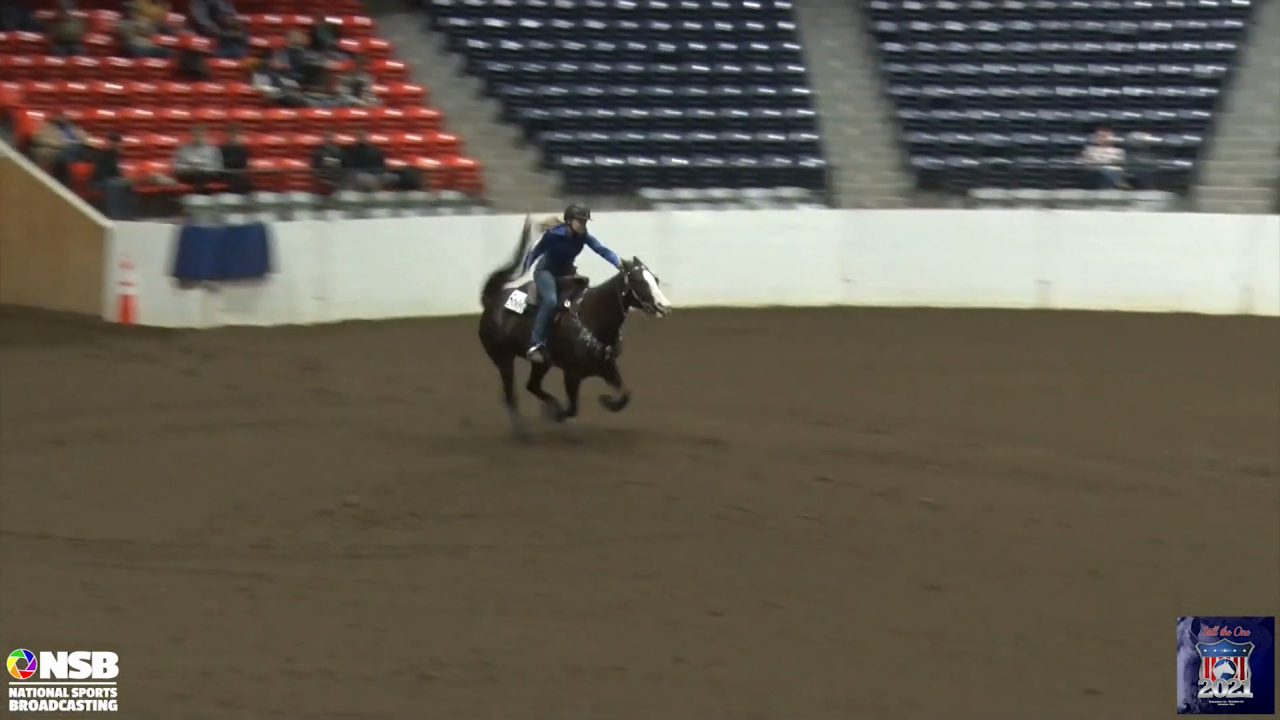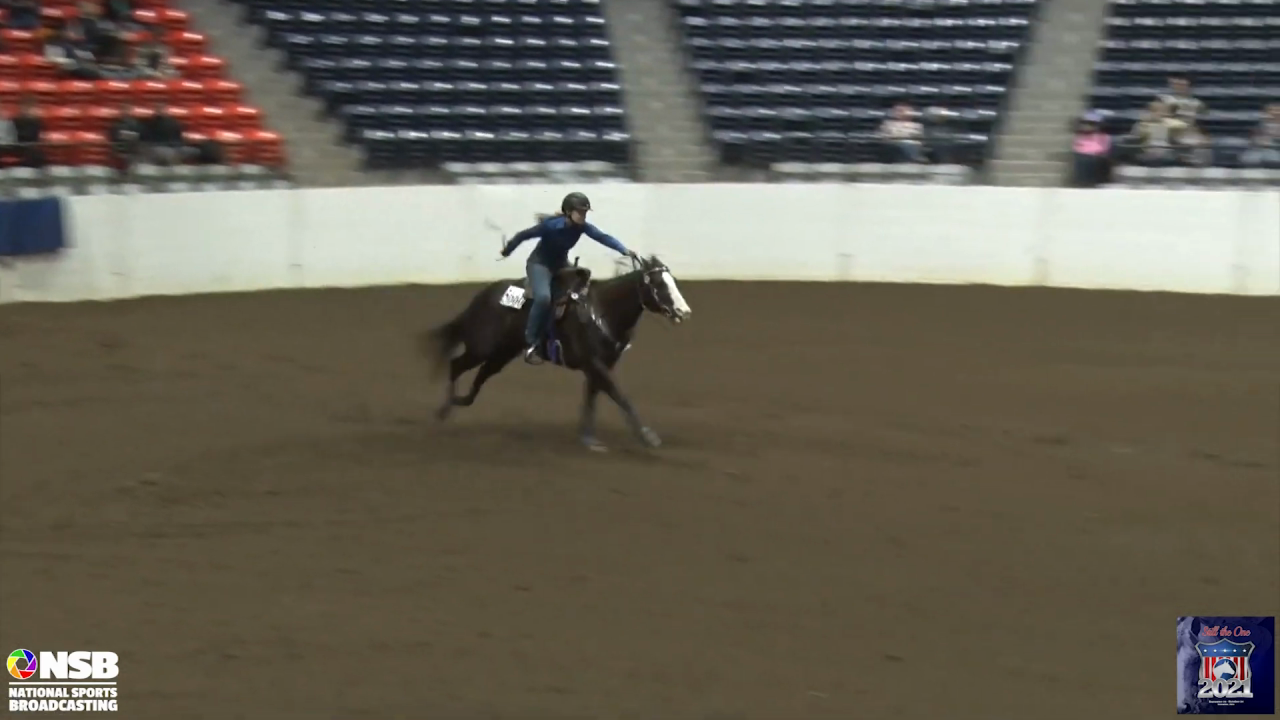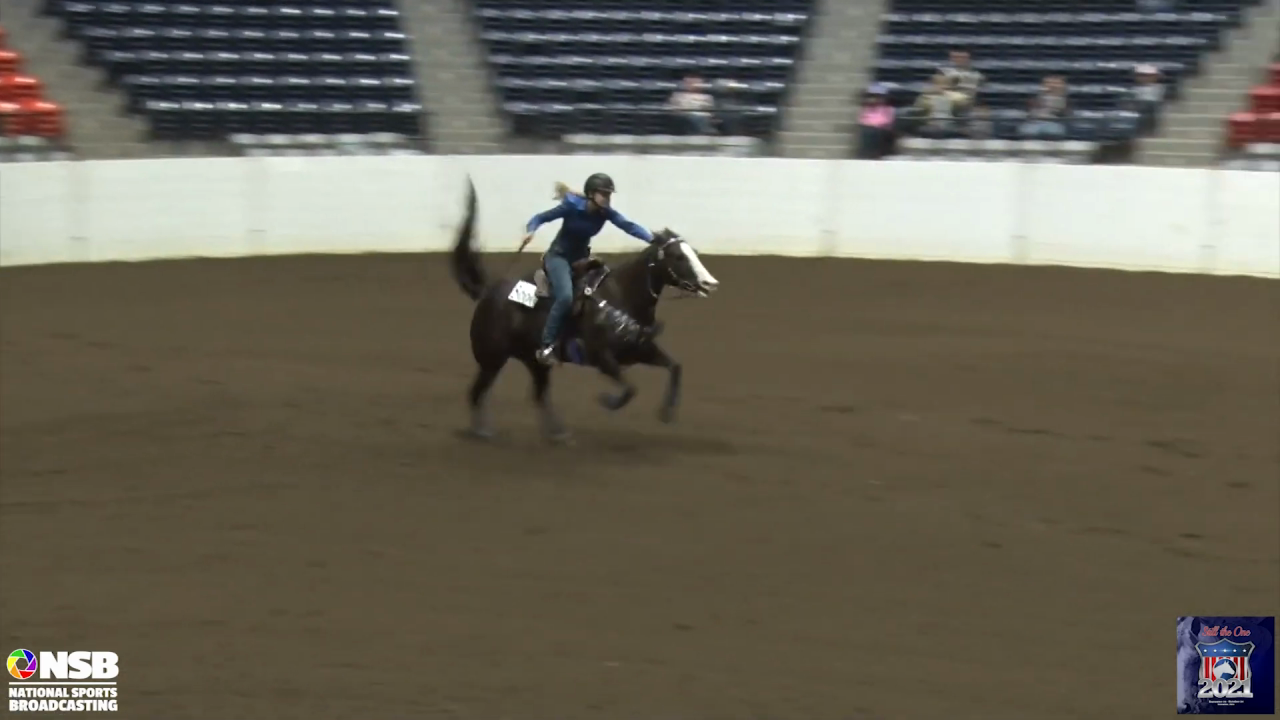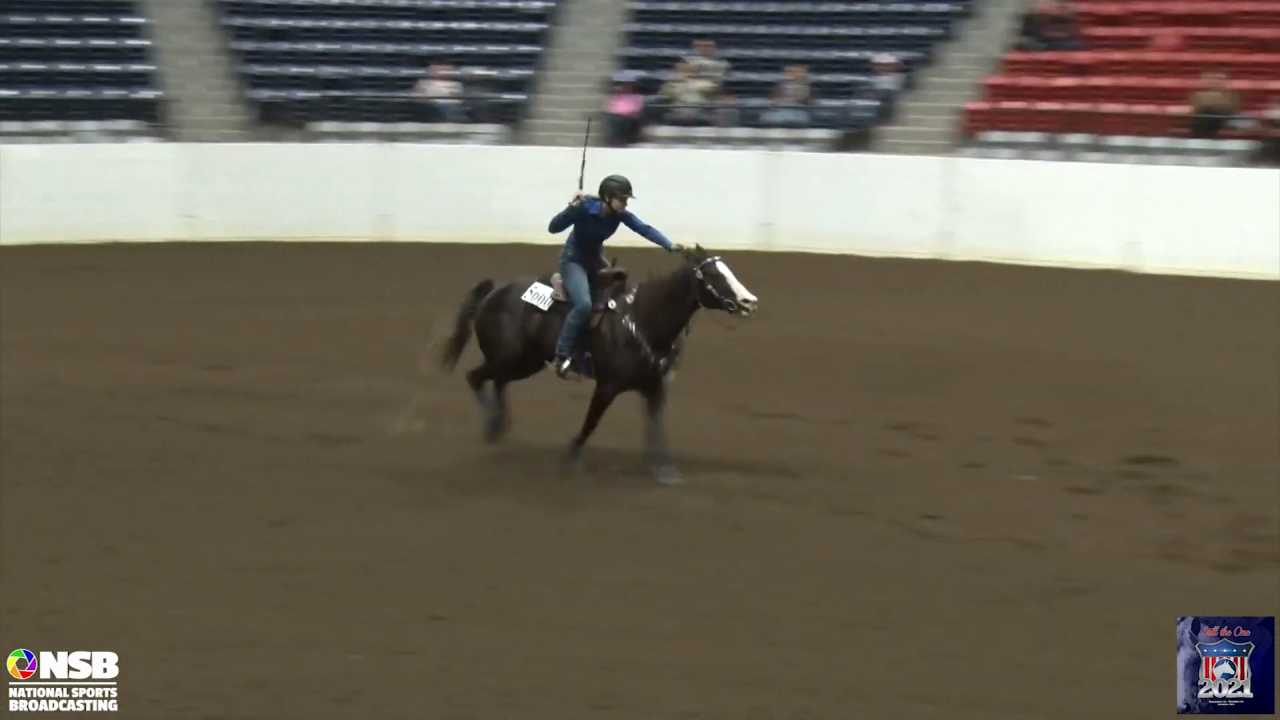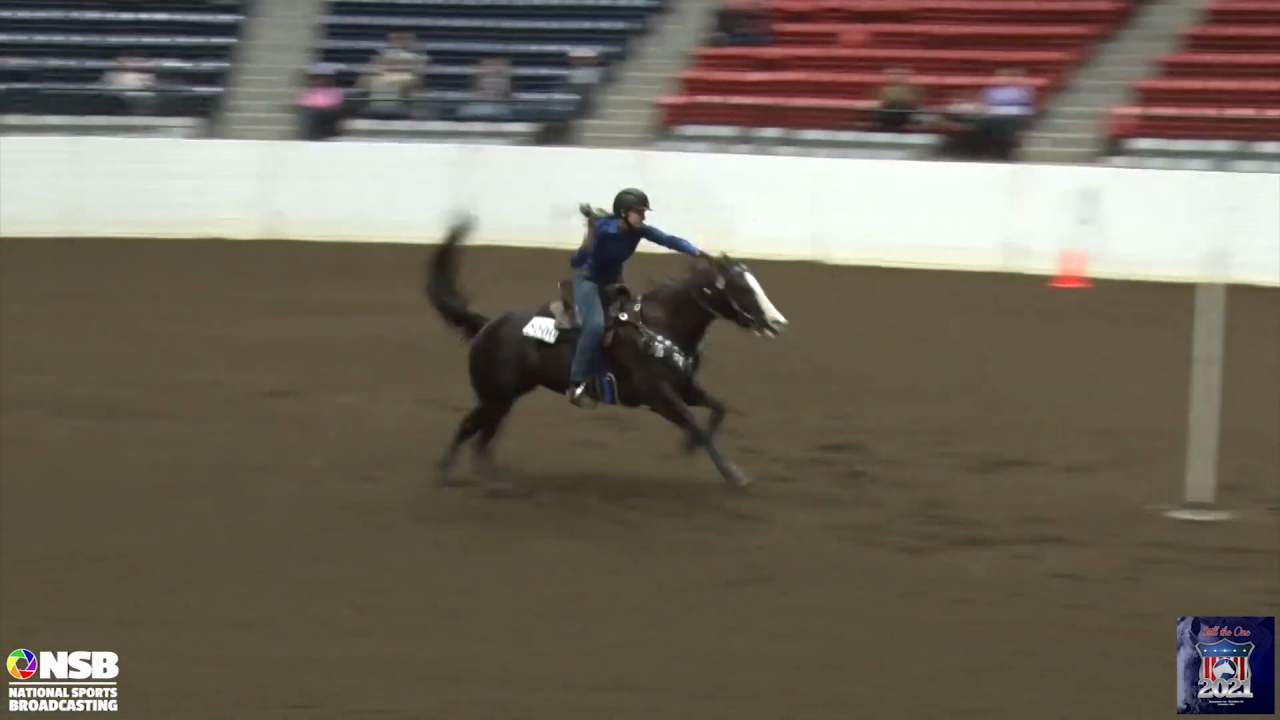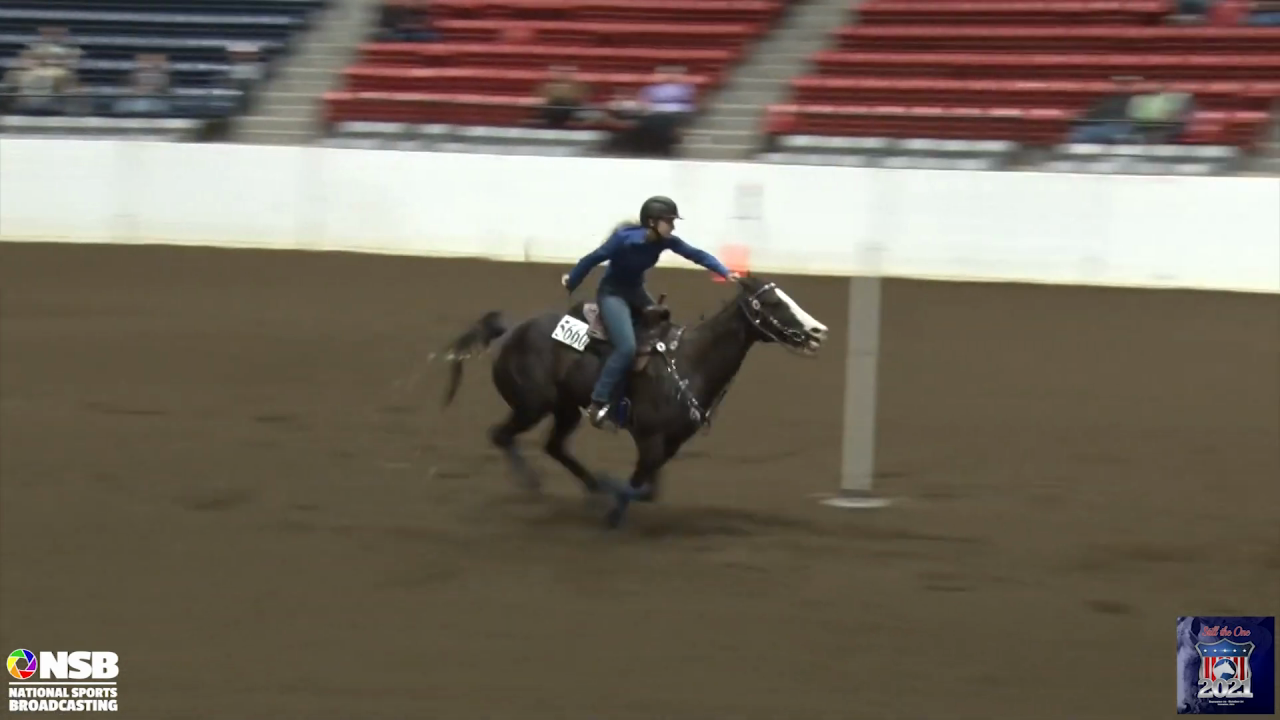
dt=0.2s
person 1, frame 1
left shoulder: (583, 236)
right shoulder: (554, 234)
left elbow: (602, 250)
right elbow: (536, 252)
left wrist: (618, 263)
right wrist: (525, 269)
left hip: (567, 273)
right hip: (547, 272)
right knee: (550, 302)
right ankle: (536, 344)
person 1, frame 2
left shoulder: (584, 226)
right shoulder: (552, 225)
left elbow: (605, 239)
right elbow: (523, 235)
left wrist: (625, 251)
right wrist: (507, 250)
left hip: (561, 265)
right hip: (539, 265)
right knee: (542, 298)
right ankle: (531, 344)
person 1, frame 3
left shoulder: (605, 212)
right shoulder: (571, 205)
left elbow: (628, 226)
right elbow: (540, 218)
left wrist: (651, 238)
right wrist: (529, 232)
left hip: (581, 257)
right hip: (559, 257)
right knee: (566, 297)
right ankle: (546, 344)
person 1, frame 4
left shoulder: (620, 214)
right shoulder: (585, 209)
left elbow: (645, 229)
right elbow: (554, 227)
left wrist: (670, 245)
right wrist: (571, 207)
left hip: (594, 260)
right hip: (573, 260)
right knee: (584, 304)
right ankle: (562, 357)
person 1, frame 5
left shoulder: (640, 230)
right shoulder: (602, 229)
left elbow: (671, 241)
right elbow: (576, 263)
left wrist: (695, 252)
right wrist: (586, 247)
left hip: (613, 282)
right hip: (588, 281)
right knee: (596, 326)
right ankle: (577, 383)
person 1, frame 6
left shoulder: (665, 240)
right shoulder: (626, 239)
left elbow: (697, 255)
right elbow: (592, 259)
left wrist: (724, 271)
right wrist: (571, 283)
left hip: (635, 293)
right hip: (612, 295)
right knee: (627, 347)
right ankle: (598, 404)
